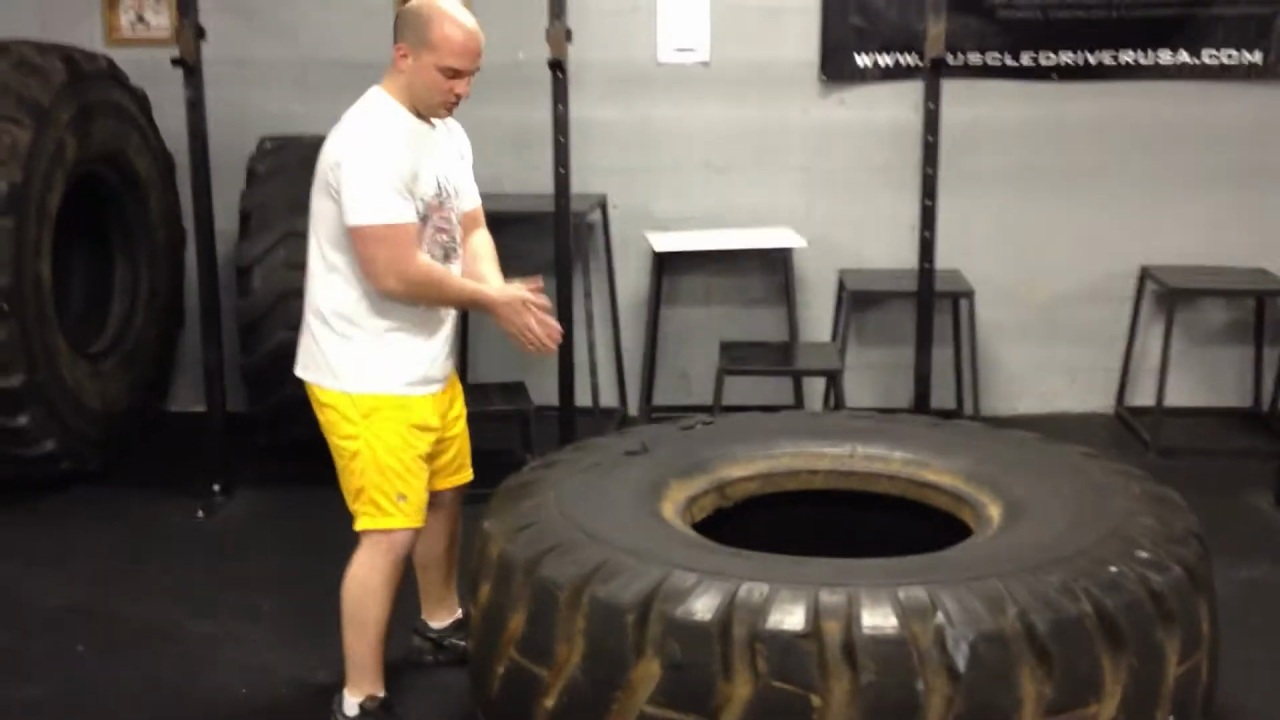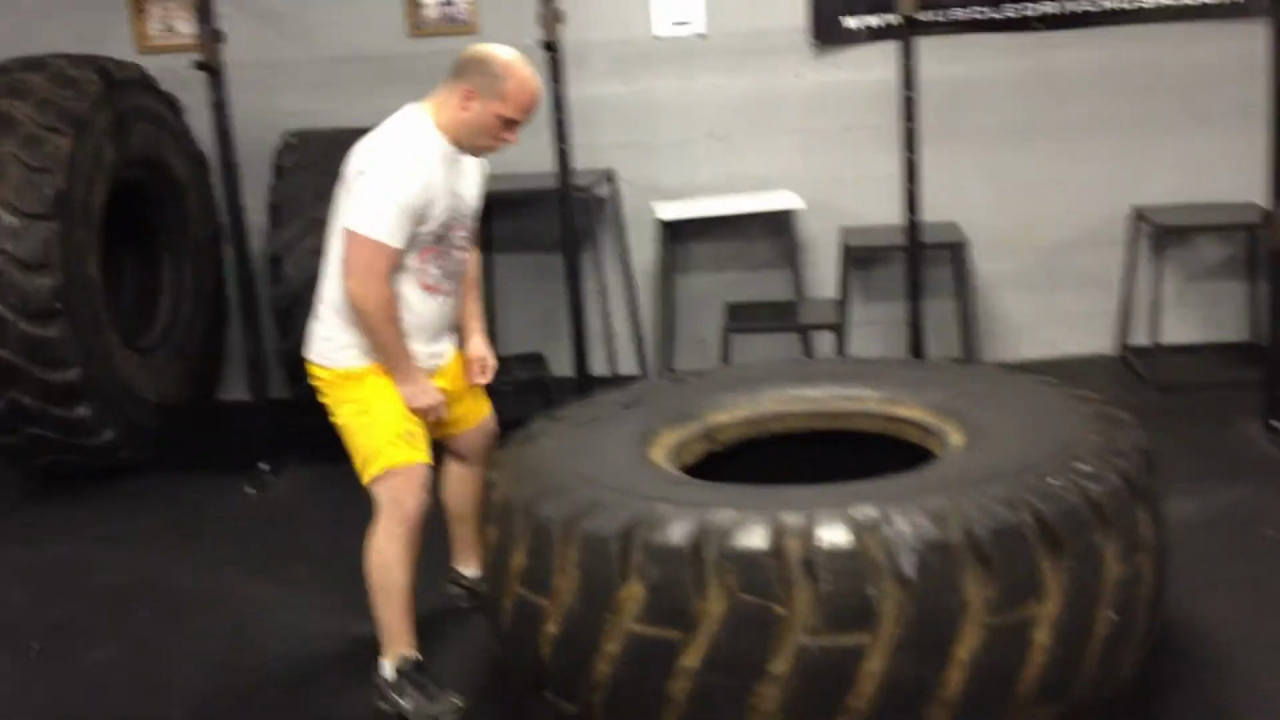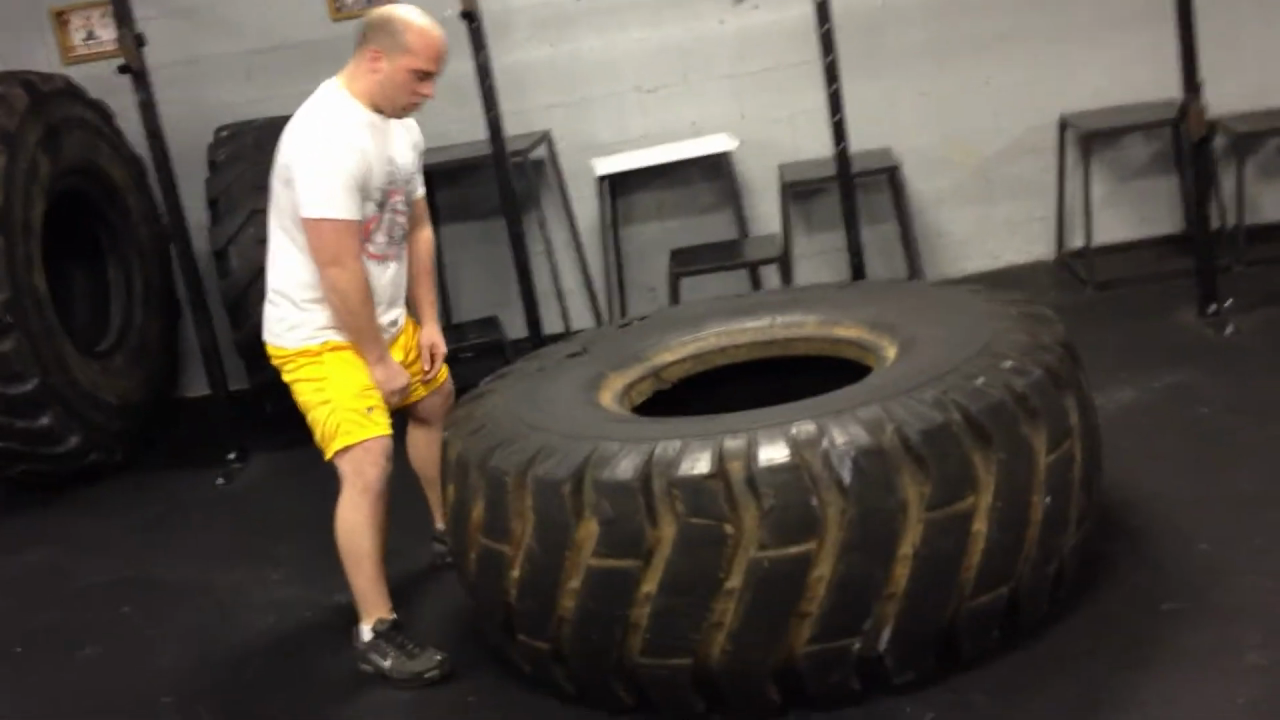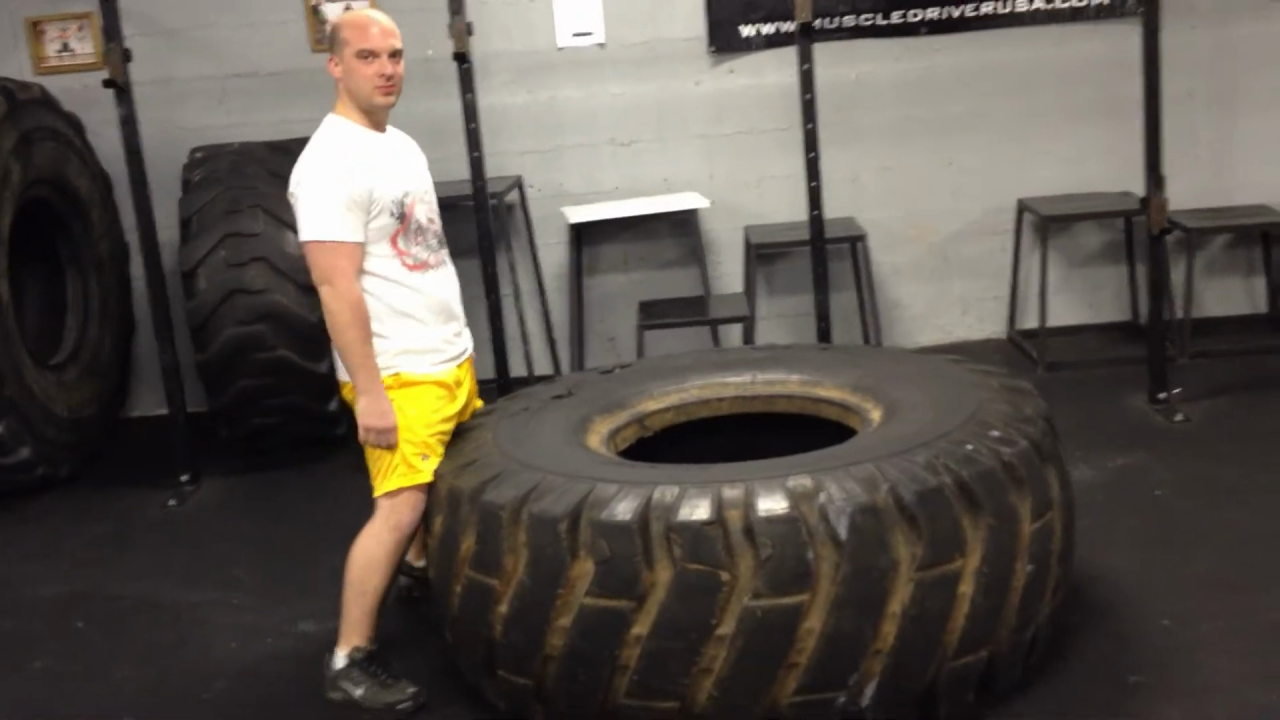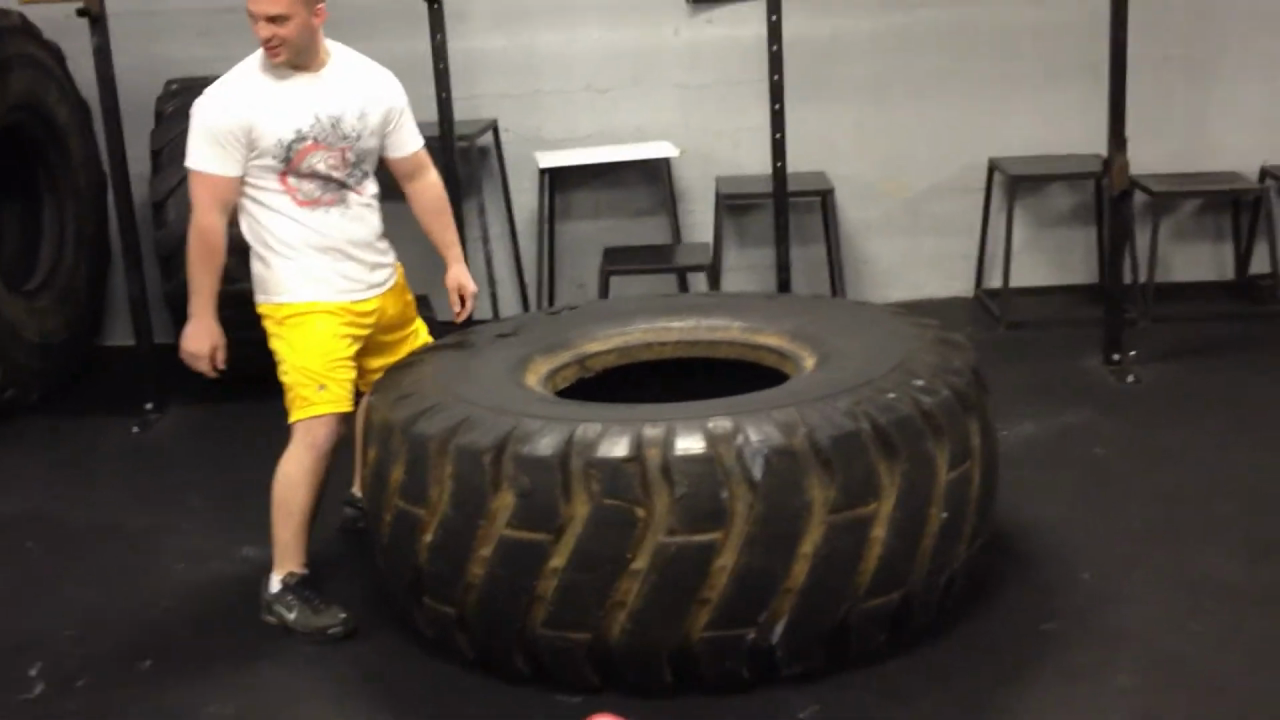
dt=1s
person 1, frame 1
left shoulder: (448, 136)
right shoulder: (372, 142)
left elbow: (470, 231)
right elbow: (397, 273)
left wrist: (502, 294)
right wrist: (490, 299)
left hip: (427, 364)
right hip: (366, 378)
left knee: (442, 494)
right knee: (390, 533)
left ankle: (440, 625)
person 1, frame 2
left shoulder: (465, 154)
right shoulder: (399, 161)
right elbow: (364, 286)
left wrist: (474, 334)
right wrist: (405, 379)
left hip: (430, 348)
right hip: (361, 358)
left knee: (474, 437)
right knee: (403, 502)
left ankle: (469, 572)
person 1, frame 3
left shoulder: (399, 128)
right shoulder: (329, 136)
left elbow: (416, 226)
right elbow: (339, 268)
left wrist: (427, 320)
right wrist: (378, 360)
left hip: (385, 321)
right hip: (321, 336)
left knee: (436, 407)
right knee: (368, 470)
left ankle: (450, 529)
right ankle: (375, 633)
person 1, frame 4
left shoulder: (401, 146)
right shoulder: (331, 163)
right elbow: (338, 289)
left wrist: (457, 332)
right wrist: (372, 391)
left hip: (445, 355)
right hip: (396, 370)
right knee: (402, 507)
left ankle: (418, 567)
right ankle: (348, 661)
person 1, frame 5
left shoulder: (372, 81)
right shoulder: (228, 102)
left elbow: (418, 174)
right elbow: (208, 216)
left wrist: (454, 262)
right wrist: (202, 316)
left hip: (380, 278)
right hip: (306, 298)
right knee: (318, 431)
left ankle: (367, 496)
right ankle: (284, 585)
